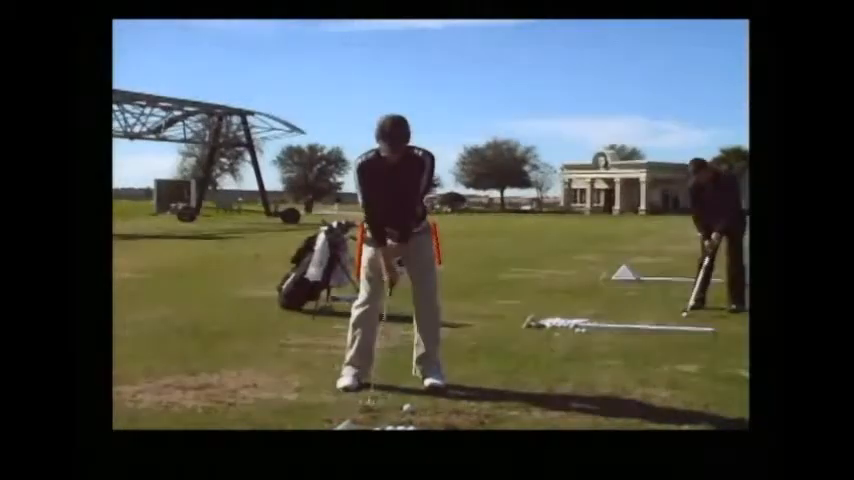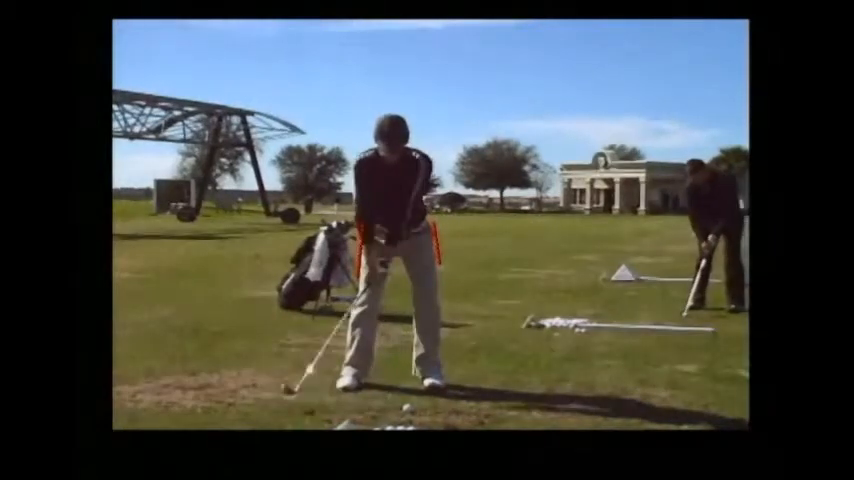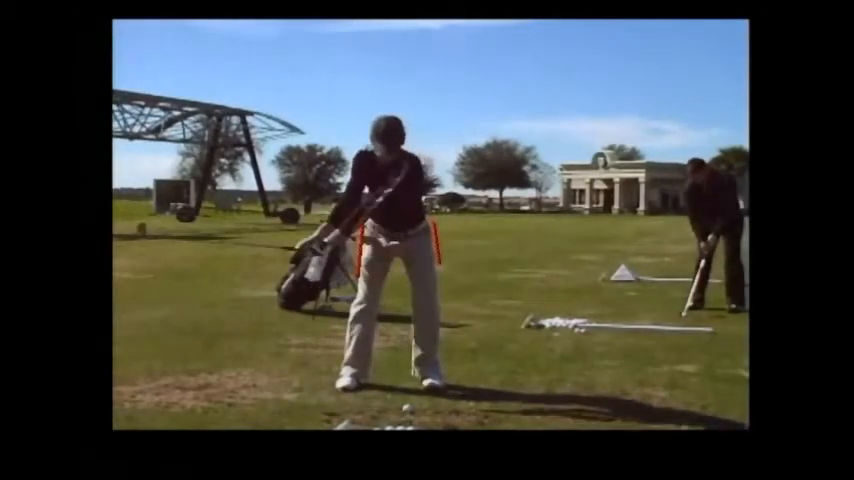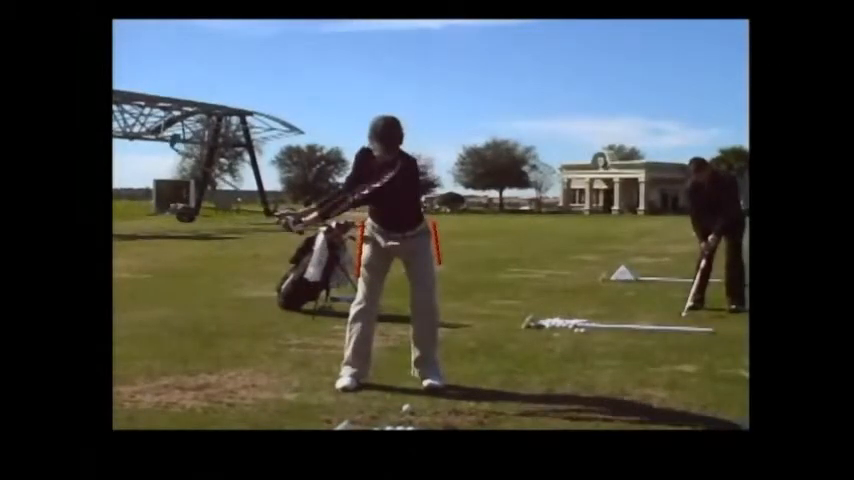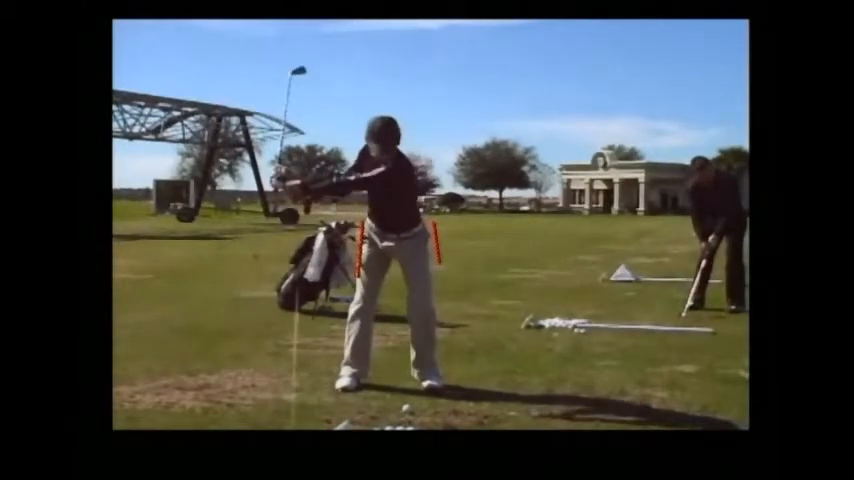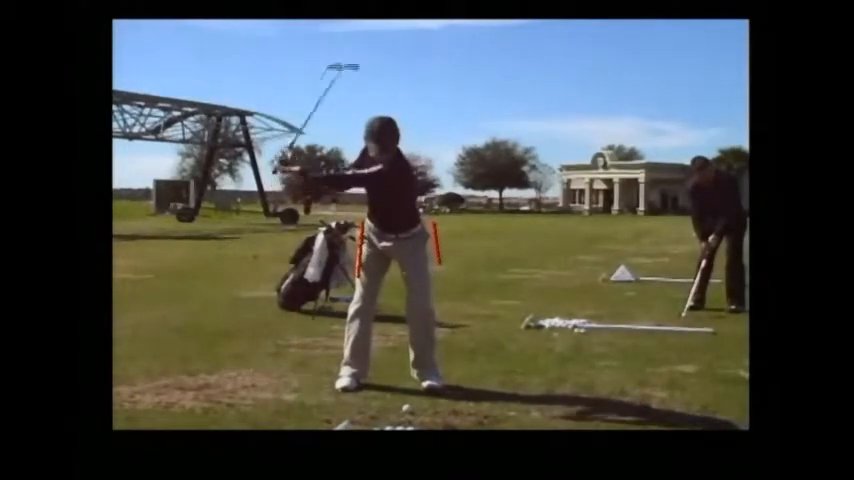
dt=0.4s
person 1, frame 1
left shoulder: (423, 160)
right shoulder: (365, 165)
left elbow: (413, 205)
right elbow: (371, 213)
left wrist: (401, 248)
right wrist: (386, 259)
left hip: (415, 234)
right hip: (378, 235)
left knee: (427, 299)
right knee: (367, 300)
left ankle: (430, 367)
right ankle: (355, 368)
person 1, frame 2
left shoulder: (421, 163)
right shoulder: (365, 163)
left elbow: (408, 208)
right elbow: (364, 209)
left wrist: (387, 252)
right wrist: (367, 252)
left hip: (414, 234)
right hip: (377, 234)
left knee: (427, 299)
right knee: (366, 300)
left ankle: (429, 367)
right ankle: (354, 368)
person 1, frame 3
left shoulder: (411, 166)
right shoulder: (363, 160)
left elbow: (381, 203)
right elbow: (351, 198)
left wrist: (338, 234)
right wrist: (322, 232)
left hip: (413, 235)
right hip: (378, 233)
left knee: (426, 301)
right knee: (365, 300)
left ankle: (428, 368)
right ankle: (353, 368)
person 1, frame 4
left shoulder: (406, 167)
right shoulder: (366, 157)
left elbow: (367, 196)
right elbow: (350, 189)
left wrist: (321, 212)
right wrist: (317, 209)
left hip: (413, 236)
right hip: (378, 233)
left knee: (425, 302)
right knee: (365, 300)
left ankle: (428, 368)
right ankle: (353, 368)
person 1, frame 5
left shoulder: (399, 168)
right shoulder: (367, 154)
left elbow: (353, 184)
right elbow: (346, 182)
left wrist: (306, 188)
right wrist: (308, 187)
left hip: (409, 237)
right hip: (375, 233)
left knee: (421, 303)
right knee: (362, 301)
left ankle: (426, 369)
right ankle: (352, 369)
person 1, frame 6
left shoulder: (396, 169)
right shoulder: (370, 155)
left elbow: (350, 180)
right elbow: (343, 180)
left wrist: (305, 174)
right wrist: (308, 174)
left hip: (407, 238)
right hip: (374, 234)
left knee: (420, 304)
right knee: (362, 302)
left ankle: (425, 369)
right ankle: (352, 369)
person 2, frame 1
left shoulder: (729, 180)
right shoulder: (694, 187)
left elbow: (733, 209)
right elbow: (697, 214)
left wrist: (719, 232)
right wrist: (705, 237)
left hip: (733, 222)
right hip: (710, 223)
left knee: (734, 260)
right knee: (705, 260)
left ankle: (737, 301)
right ankle: (699, 299)
person 2, frame 2
left shoulder: (727, 181)
right shoulder: (692, 187)
left elbow: (730, 211)
right elbow: (694, 215)
left wrist: (715, 234)
right wrist: (702, 239)
left hip: (731, 221)
right hip: (707, 223)
left knee: (732, 259)
right knee: (703, 259)
left ankle: (736, 301)
right ankle: (698, 298)
person 2, frame 3
left shoulder: (726, 181)
right shoulder: (691, 187)
left elbow: (729, 211)
right elbow: (693, 215)
left wrist: (715, 234)
right wrist: (701, 239)
left hip: (731, 221)
right hip: (707, 223)
left knee: (732, 259)
right knee: (703, 259)
left ankle: (736, 301)
right ankle: (697, 299)
person 2, frame 4
left shoulder: (727, 181)
right shoulder: (693, 186)
left elbow: (730, 212)
right elbow: (695, 214)
left wrist: (716, 234)
right wrist: (701, 239)
left hip: (732, 221)
right hip: (709, 223)
left knee: (733, 259)
right knee: (704, 258)
left ankle: (736, 301)
right ankle: (697, 298)
person 2, frame 5
left shoulder: (729, 181)
right shoulder: (694, 186)
left elbow: (731, 212)
right elbow: (696, 214)
left wrist: (717, 234)
right wrist: (702, 239)
left hip: (734, 221)
right hip: (711, 221)
left knee: (733, 259)
right knee: (705, 258)
left ankle: (736, 301)
right ankle: (697, 298)
person 2, frame 6
left shoulder: (729, 181)
right shoulder: (694, 186)
left elbow: (730, 212)
right elbow: (696, 214)
left wrist: (717, 234)
right wrist: (702, 239)
left hip: (734, 221)
right hip: (711, 222)
left knee: (733, 259)
right knee: (705, 258)
left ankle: (736, 301)
right ankle: (698, 298)
